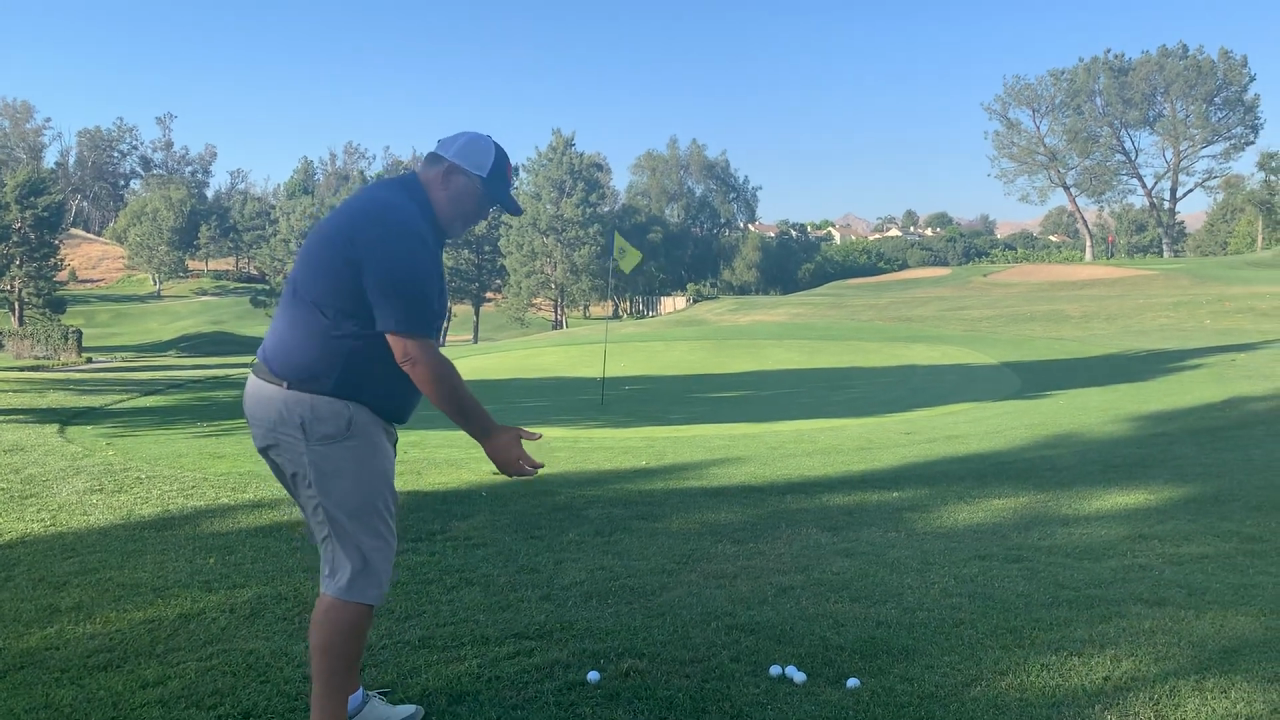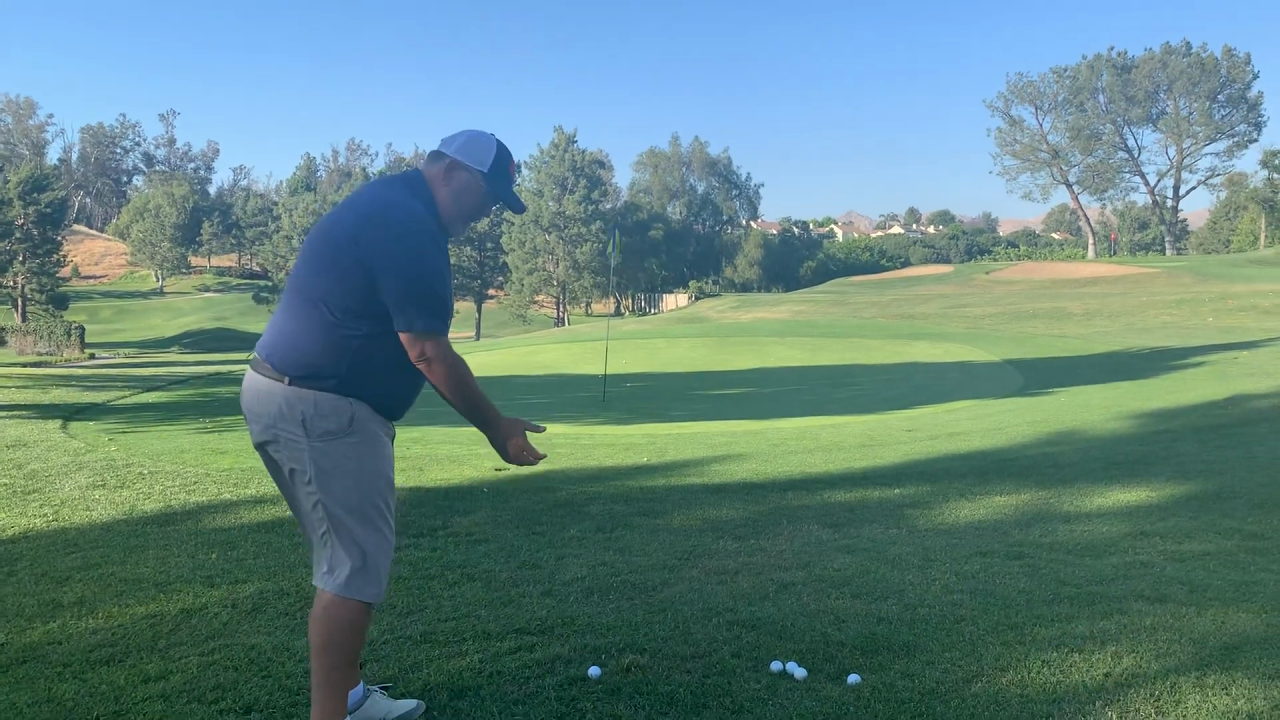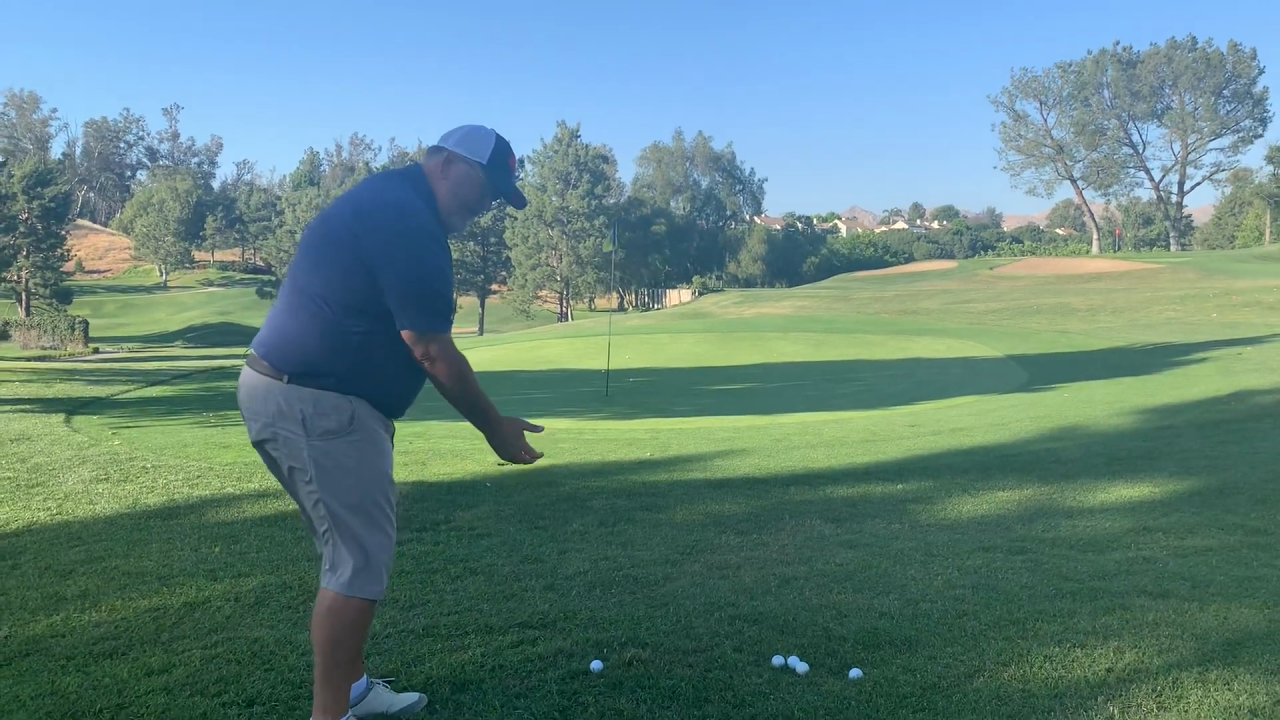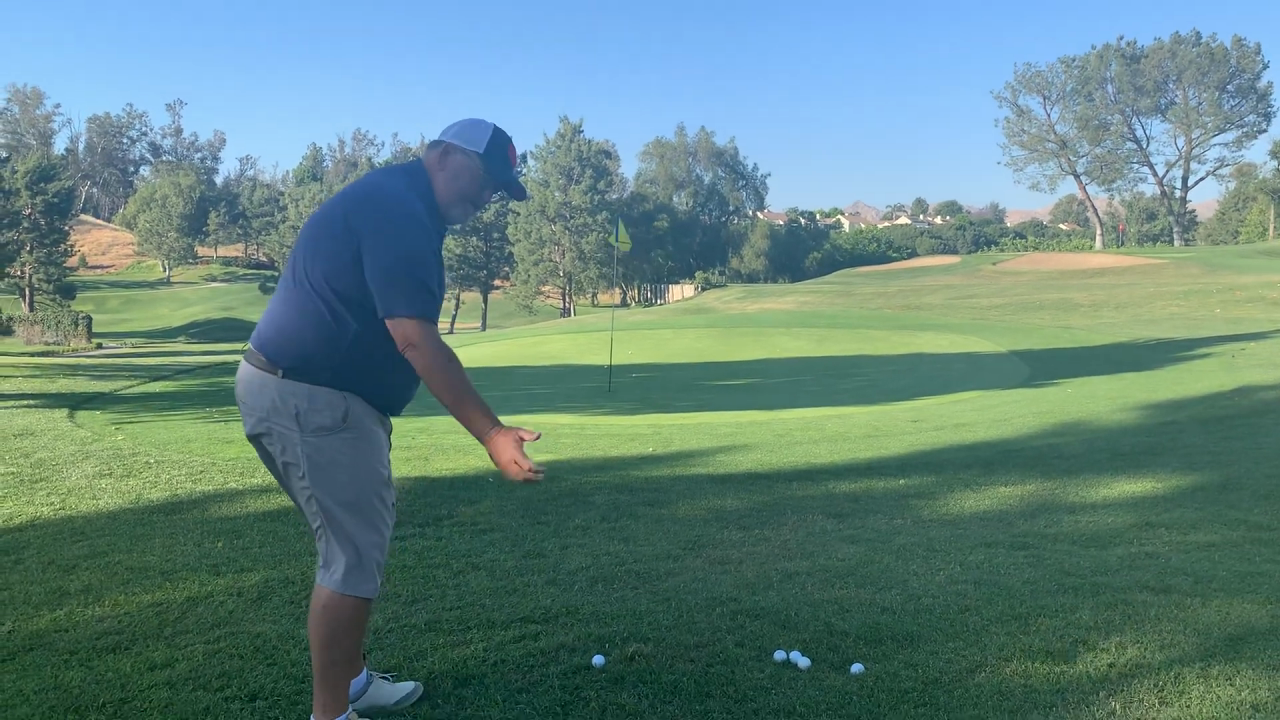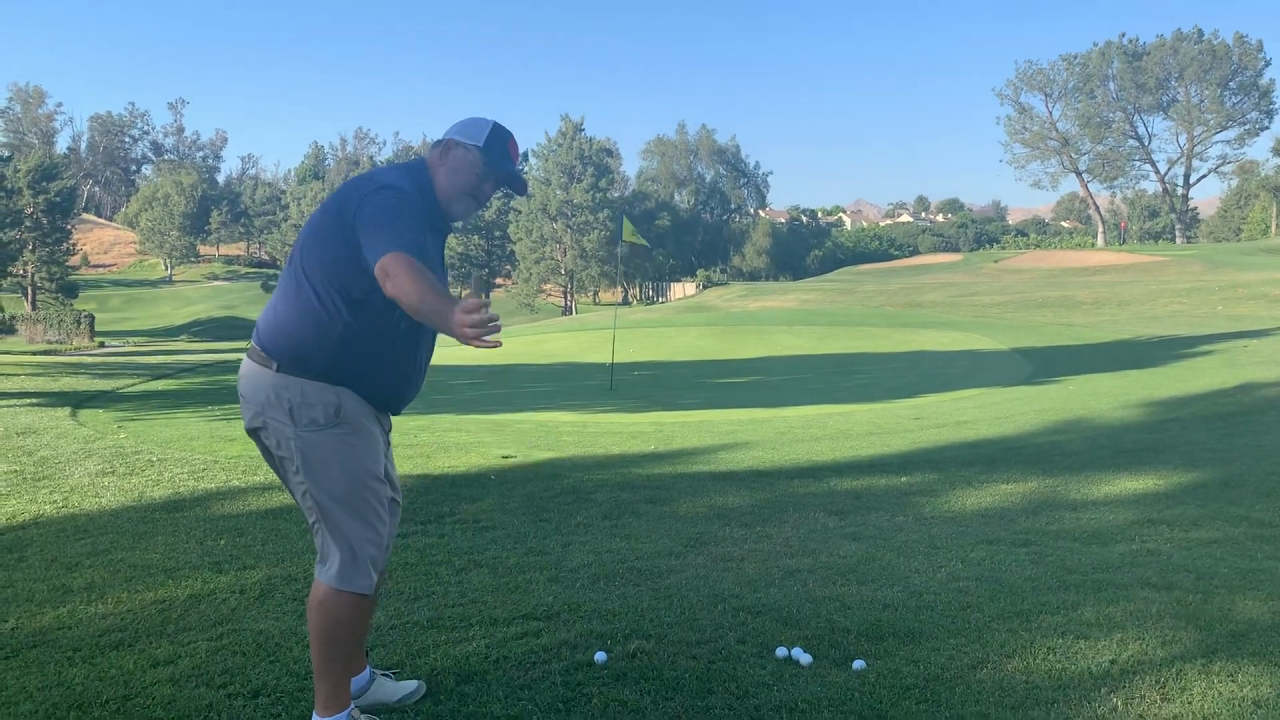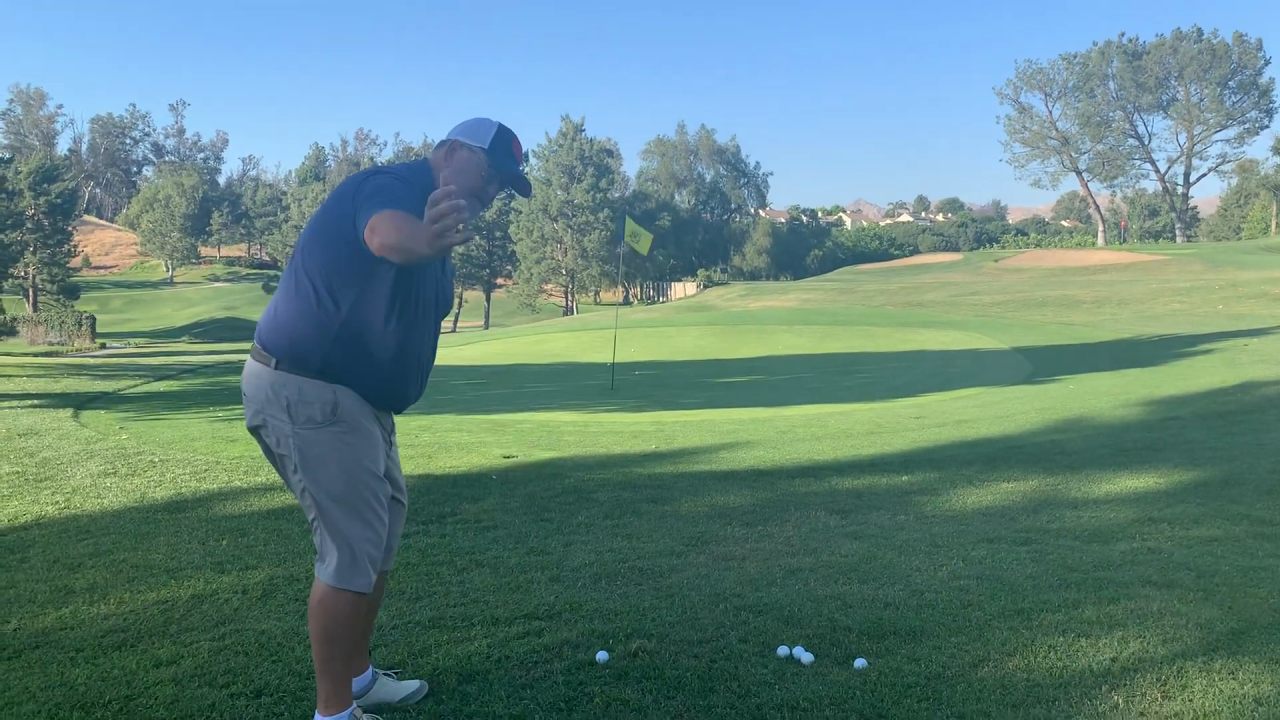
dt=0.2s
person 1, frame 1
left shoulder: (389, 211)
right shoulder: (399, 226)
right elbow: (415, 355)
right wrist: (490, 434)
left hip: (317, 403)
right hip: (319, 410)
left knee: (356, 558)
right knee: (356, 568)
person 1, frame 2
left shoulder: (390, 206)
right shoulder: (406, 224)
right elbow: (429, 354)
right wrist: (497, 428)
left hip: (308, 396)
right hip: (317, 405)
left knee: (353, 553)
right knee: (356, 563)
person 1, frame 3
left shoulder: (389, 202)
right shoulder: (406, 221)
right elbow: (432, 352)
right wrist: (499, 429)
left hip: (308, 393)
right hip: (314, 402)
left knee: (361, 547)
right knee: (359, 559)
person 1, frame 4
left shoulder: (404, 207)
right shoulder: (395, 206)
right elbow: (415, 336)
right wrist: (490, 434)
left hip: (323, 393)
right hip: (309, 398)
left knee: (365, 540)
right knee: (354, 553)
person 1, frame 5
left shoulder: (427, 222)
right shoulder: (390, 194)
right elbow: (398, 274)
right wrist: (451, 315)
left hip: (346, 394)
right hip: (308, 393)
left knee: (373, 537)
right knee: (351, 550)
person 1, frame 6
left shoulder: (430, 215)
right shoulder: (391, 188)
right elbow: (387, 236)
right wrist: (424, 242)
left hip: (355, 395)
right hip: (309, 392)
left knee: (379, 537)
right knee: (350, 549)
